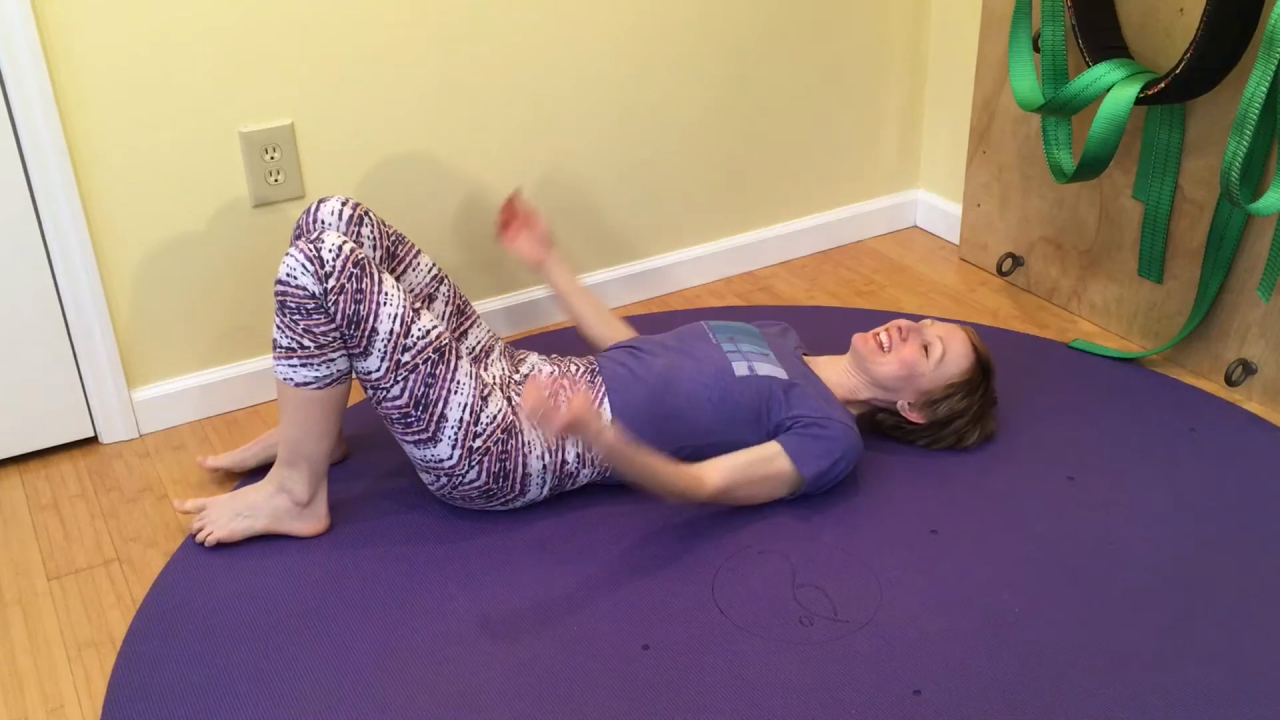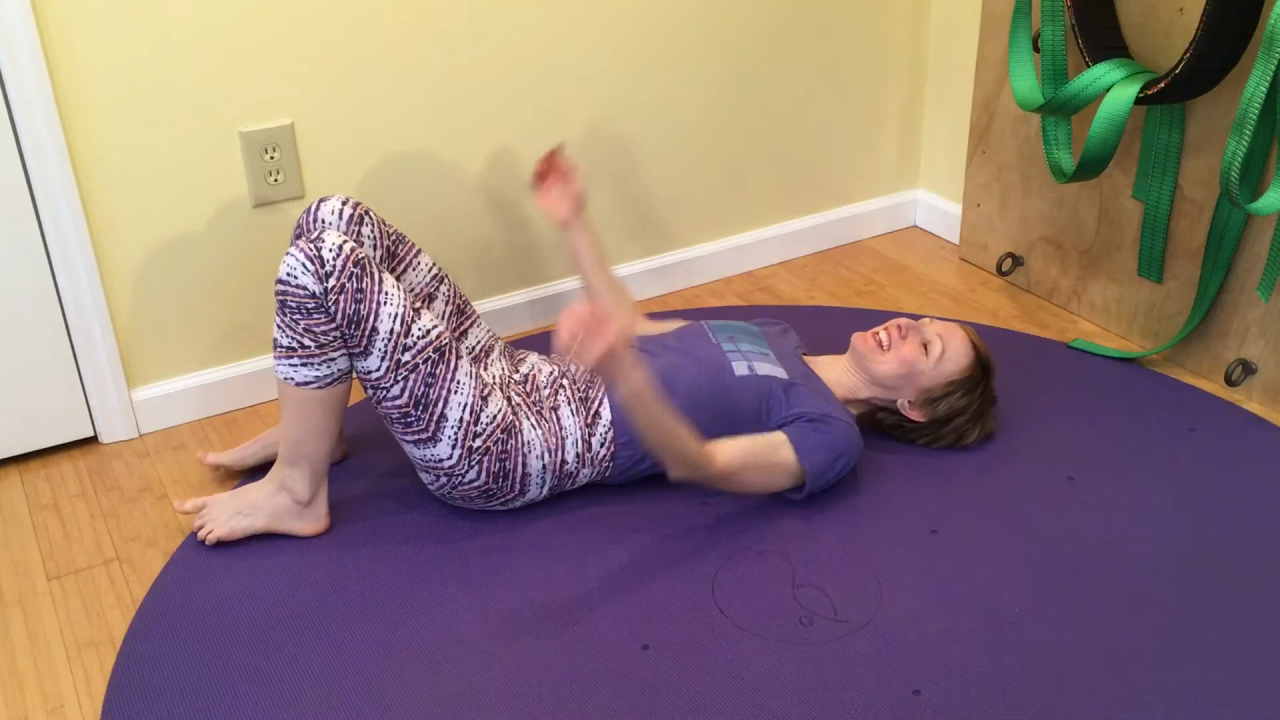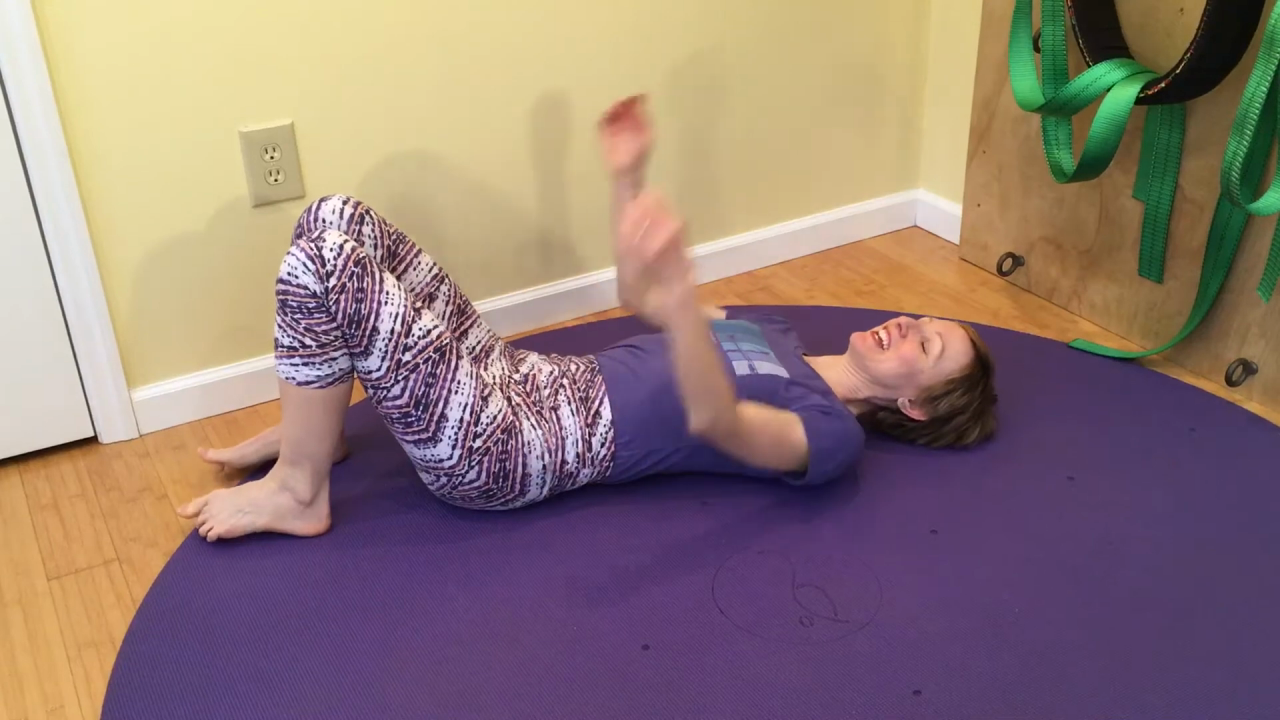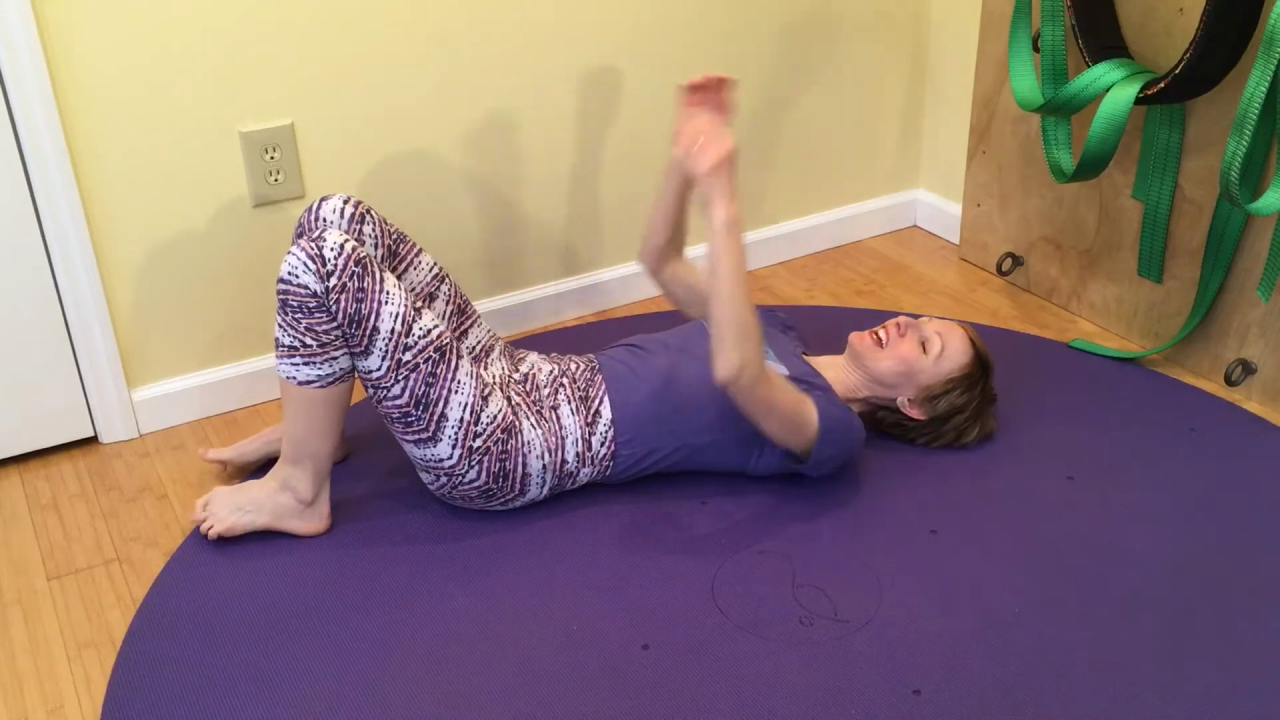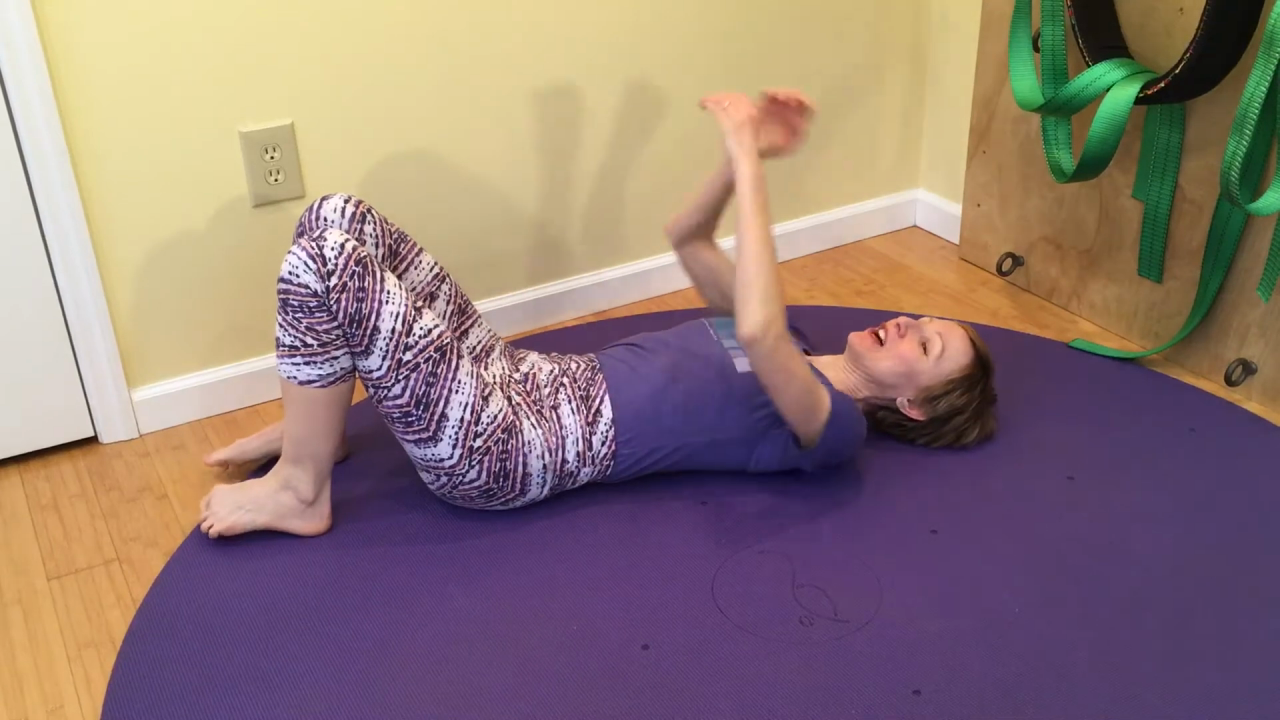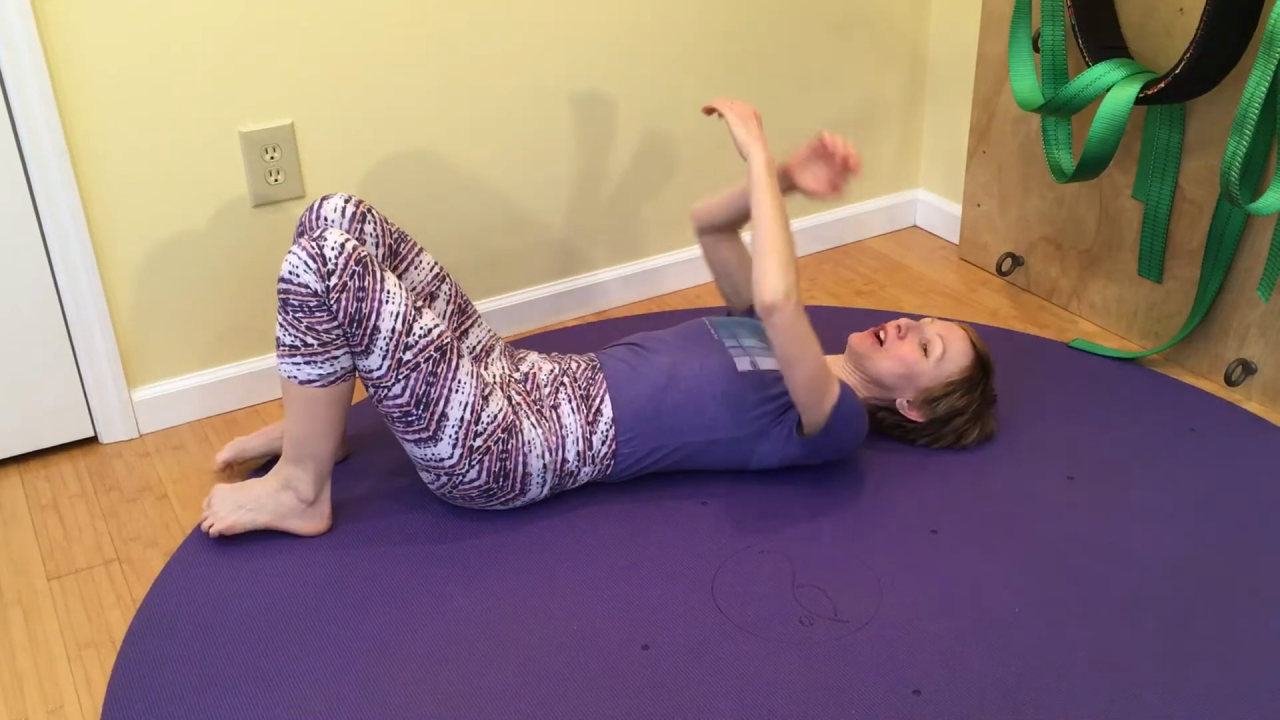
dt=0.1s
person 1, frame 1
left shoulder: (830, 441)
right shoulder: (782, 341)
left elbow: (699, 487)
left wrist: (595, 433)
right wrist: (550, 265)
left hip: (492, 448)
right hip: (524, 377)
left knee: (320, 260)
right knee: (336, 220)
left ankle: (295, 495)
right ankle: (306, 430)
person 1, frame 2
left shoulder: (829, 440)
right shoulder: (777, 335)
left elbow: (693, 462)
left wrist: (620, 368)
right wrist: (574, 227)
left hip: (505, 455)
right hip: (526, 384)
left knee: (325, 265)
right knee: (336, 220)
left ankle: (295, 498)
right ankle: (301, 429)
person 1, frame 3
left shoulder: (831, 437)
right shoulder: (781, 336)
left elbow: (712, 422)
right elbow: (641, 302)
left wrist: (679, 284)
right wrist: (628, 179)
left hip: (503, 452)
right hip: (530, 381)
left knee: (323, 260)
right knee: (338, 218)
left ankle: (296, 492)
right ankle: (305, 423)
person 1, frame 4
left shoulder: (828, 435)
right shoulder: (783, 348)
left elbow: (735, 375)
right elbow: (658, 264)
left wrist: (719, 191)
right wrist: (688, 159)
left hip: (503, 448)
right hip: (533, 383)
left knee: (325, 258)
right knee: (339, 217)
left ankle: (298, 492)
right ankle: (310, 428)
person 1, frame 5
left shoulder: (831, 428)
right shoulder: (791, 353)
left elbow: (754, 328)
right elbow: (687, 240)
left wrist: (748, 163)
right wrist: (749, 155)
left hip: (501, 452)
right hip: (532, 384)
left knee: (326, 258)
right knee: (338, 218)
left ankle: (299, 492)
right ankle: (311, 427)
person 1, frame 6
left shoulder: (835, 422)
right shoulder: (789, 341)
left elbow: (776, 295)
right elbow: (708, 223)
left wrist: (757, 149)
right wrist: (790, 178)
left hip: (506, 448)
right hip: (535, 384)
left knee: (325, 259)
right knee: (340, 218)
left ankle: (300, 491)
right ankle: (311, 422)
